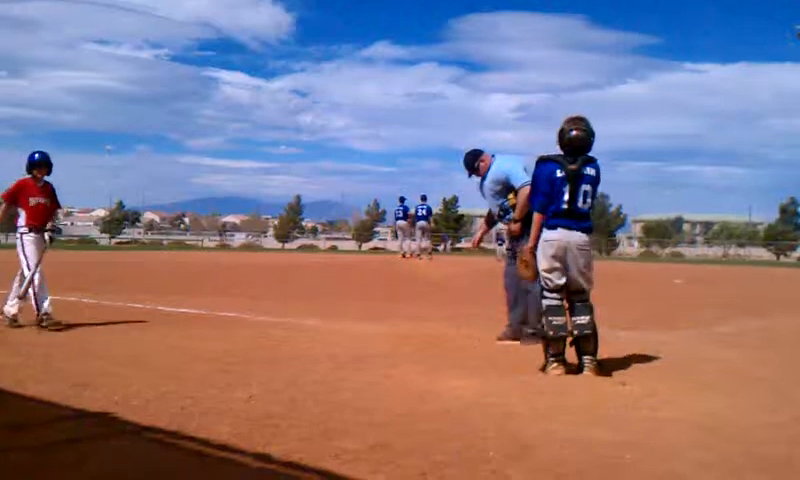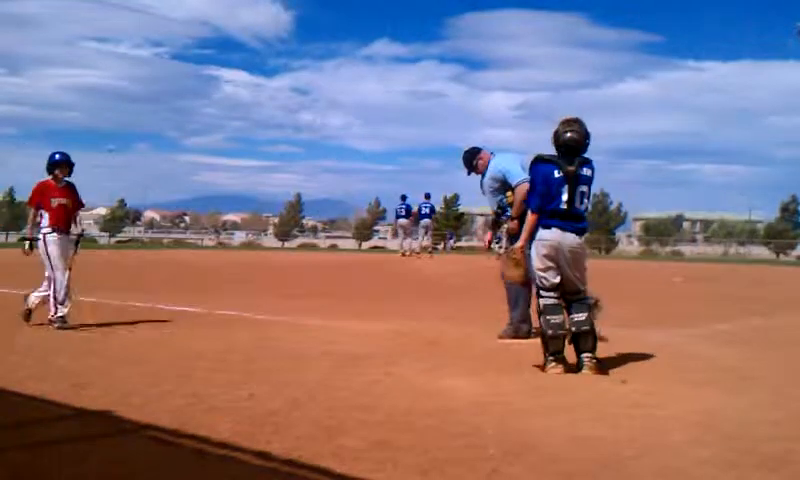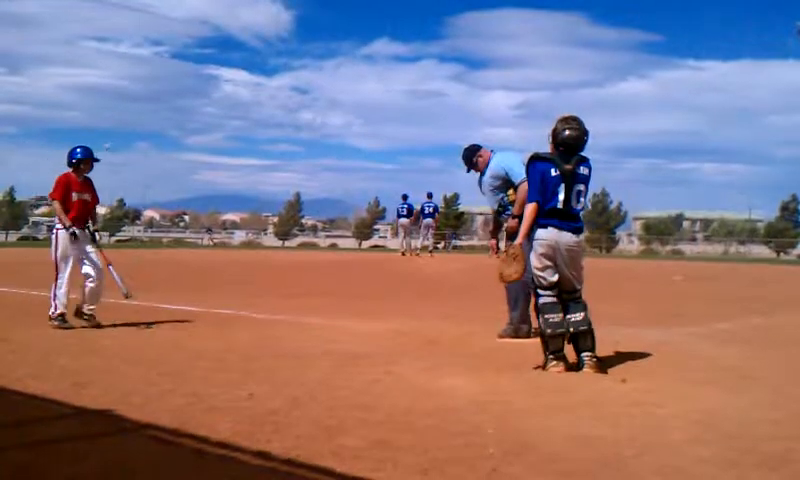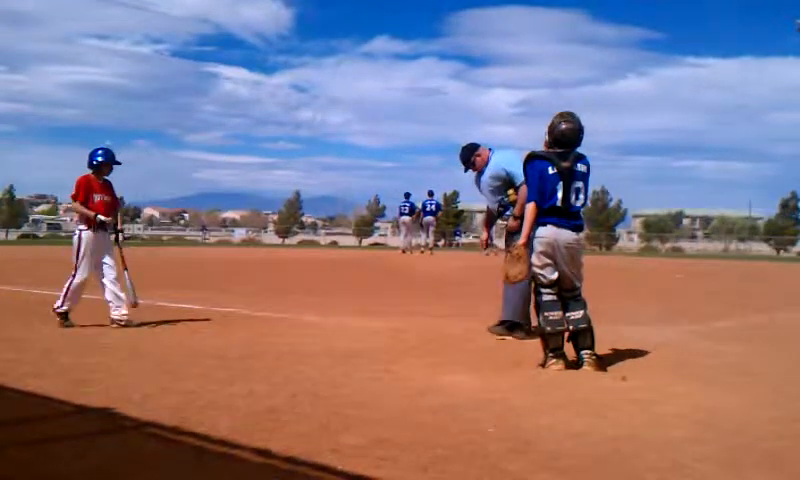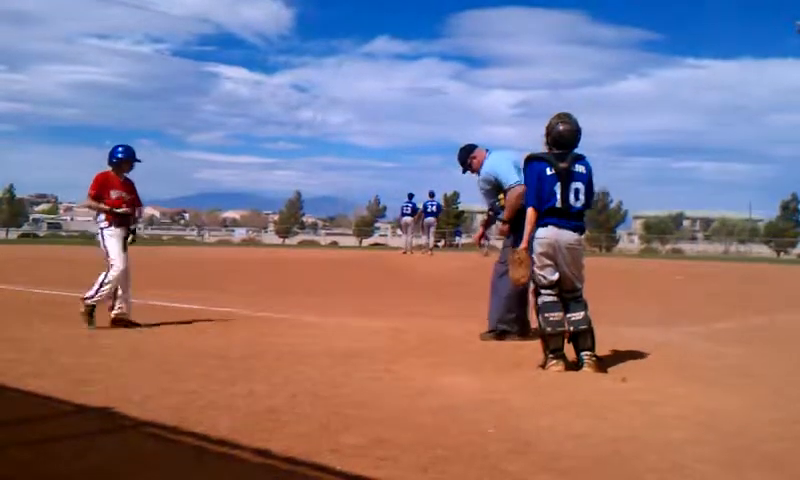
dt=0.2s
person 1, frame 1
left shoulder: (547, 166)
right shoulder: (593, 168)
left elbow: (540, 208)
left wrist: (532, 241)
left hip: (552, 235)
right hip: (581, 237)
left knee: (552, 295)
right knee: (580, 297)
left ankle: (555, 359)
right ankle: (588, 360)
person 1, frame 2
left shoulder: (543, 166)
right shoulder: (588, 168)
left elbow: (535, 208)
left wrist: (523, 240)
left hip: (547, 235)
right hip: (575, 238)
left knee: (549, 295)
right knee: (577, 296)
left ankle: (554, 358)
right ankle: (587, 357)
person 1, frame 3
left shoulder: (540, 164)
right shoulder: (585, 166)
left elbow: (533, 203)
left wrist: (521, 237)
left hip: (544, 235)
right hip: (572, 237)
left knee: (546, 294)
right knee: (573, 295)
left ankle: (555, 357)
right ankle: (587, 356)
person 1, frame 4
left shoulder: (538, 162)
right shoulder: (583, 163)
left elbow: (533, 202)
left wrist: (523, 237)
left hip: (544, 233)
right hip: (571, 235)
left knee: (547, 292)
right knee: (573, 293)
left ankle: (555, 355)
right ankle: (586, 354)
person 1, frame 5
left shoulder: (536, 164)
right shoulder: (583, 165)
left elbow: (533, 206)
right elbow: (587, 203)
left wrist: (525, 241)
left hip: (544, 233)
right hip: (573, 236)
left knee: (546, 293)
right knee: (573, 294)
left ankle: (555, 356)
right ankle: (586, 355)
person 2, frame 1
left shoulder: (506, 165)
right shoulder: (486, 179)
left elbow: (527, 191)
right elbow: (495, 210)
left wrist: (516, 220)
right wrist: (481, 231)
left hip: (528, 226)
right hip: (516, 229)
left knee: (528, 277)
right knee: (513, 278)
left ankle: (533, 330)
right ankle: (519, 328)
person 2, frame 2
left shoulder: (504, 162)
right shoulder: (487, 177)
left elbow: (524, 188)
left wrist: (515, 218)
right wrist: (491, 231)
right hip: (516, 226)
right ankle: (519, 325)
person 2, frame 3
left shoulder: (504, 160)
right shoulder: (484, 177)
left elbow: (526, 186)
left wrist: (515, 217)
right wrist: (494, 235)
right hip: (514, 225)
left knee: (528, 273)
right ankle: (519, 324)
person 2, frame 4
left shoulder: (504, 159)
right shoulder: (481, 176)
left wrist: (516, 217)
right wrist: (486, 230)
left hip: (525, 220)
right hip: (514, 223)
left ankle: (513, 323)
right ankle: (517, 323)
person 2, frame 5
left shoulder: (496, 163)
right shoulder: (485, 171)
left elbow: (518, 190)
right elbow: (496, 204)
left wrist: (505, 221)
right wrist: (484, 227)
left hip: (522, 221)
right hip: (516, 222)
left knee: (505, 272)
left ankle: (502, 327)
right ankle: (518, 325)
person 3, frame 1
left shoulder: (49, 188)
right shoulder: (21, 185)
left elbow: (52, 212)
left wrist: (50, 229)
left hip: (40, 235)
right hip: (26, 234)
left knee: (24, 275)
right knee: (35, 273)
right ankle: (43, 314)
person 3, frame 2
left shoulder: (71, 187)
right shoulder: (42, 186)
left elbow: (74, 212)
right elbow: (33, 212)
left wrist: (77, 230)
right wrist: (29, 238)
left hip: (65, 236)
right hip: (49, 235)
left knee: (53, 276)
right knee: (58, 275)
left ankle: (31, 302)
right ankle: (57, 315)
person 3, frame 3
left shoulder: (88, 182)
right shoulder: (64, 179)
right elbow: (56, 205)
left wrist: (94, 228)
right wrist: (69, 226)
left hip: (82, 232)
right hip: (64, 231)
left knee: (96, 270)
right knee: (63, 273)
left ankle: (86, 310)
right ankle: (57, 314)
person 3, frame 4
left shoulder: (108, 185)
right shoulder: (84, 181)
left elbow: (114, 208)
right elbow: (76, 206)
left wrist: (117, 228)
right wrist: (96, 217)
left hip: (103, 233)
right hip: (87, 232)
left knee: (111, 274)
right knee: (81, 274)
left ankle: (119, 315)
right ankle: (61, 309)
person 3, frame 5
left shoulder: (129, 183)
right shoulder: (102, 178)
left elbow: (135, 207)
right elbow: (89, 203)
left wrist: (133, 227)
right wrist: (112, 209)
left hip: (123, 230)
right hip: (108, 228)
left knee: (124, 273)
right knee: (117, 267)
left ankle: (119, 313)
right ankle: (91, 300)
